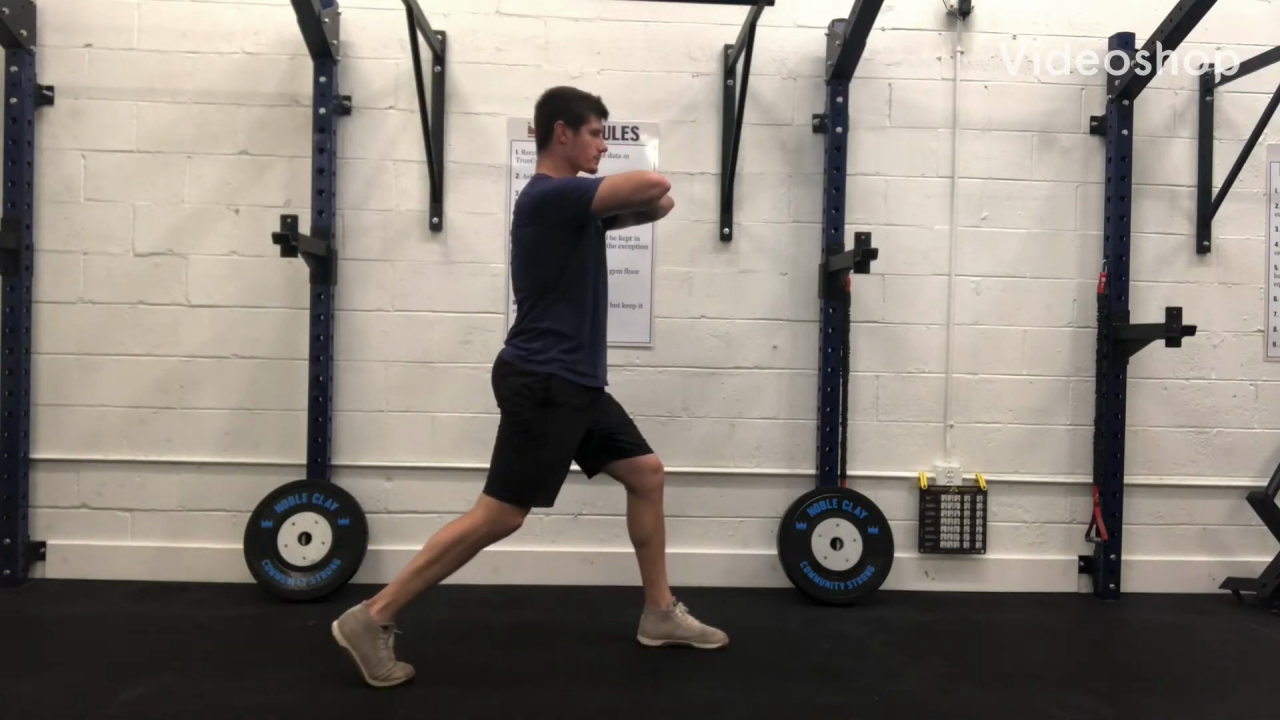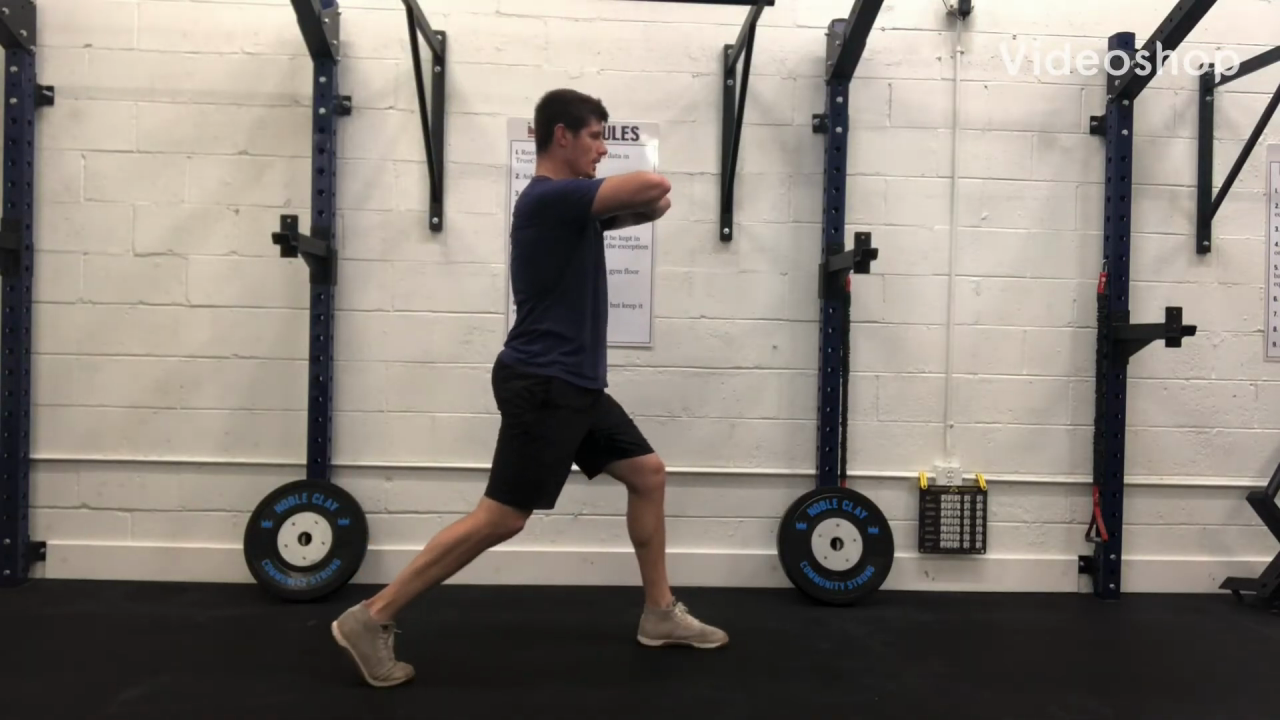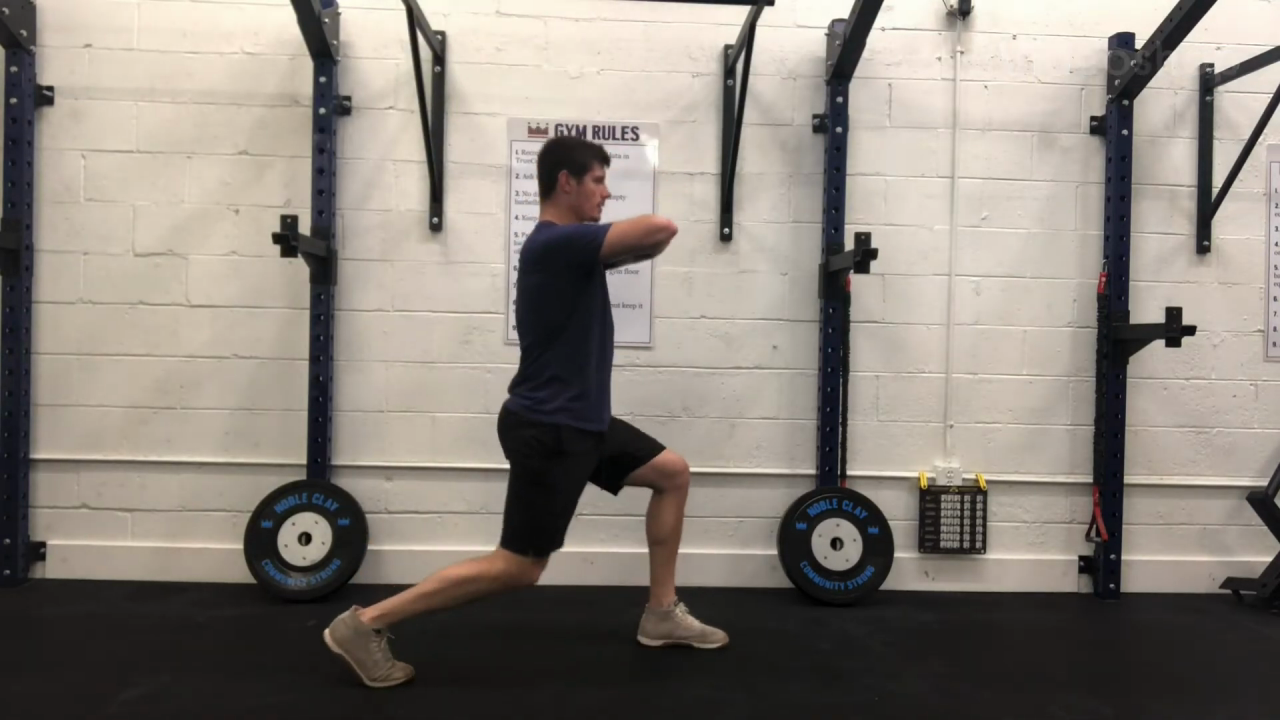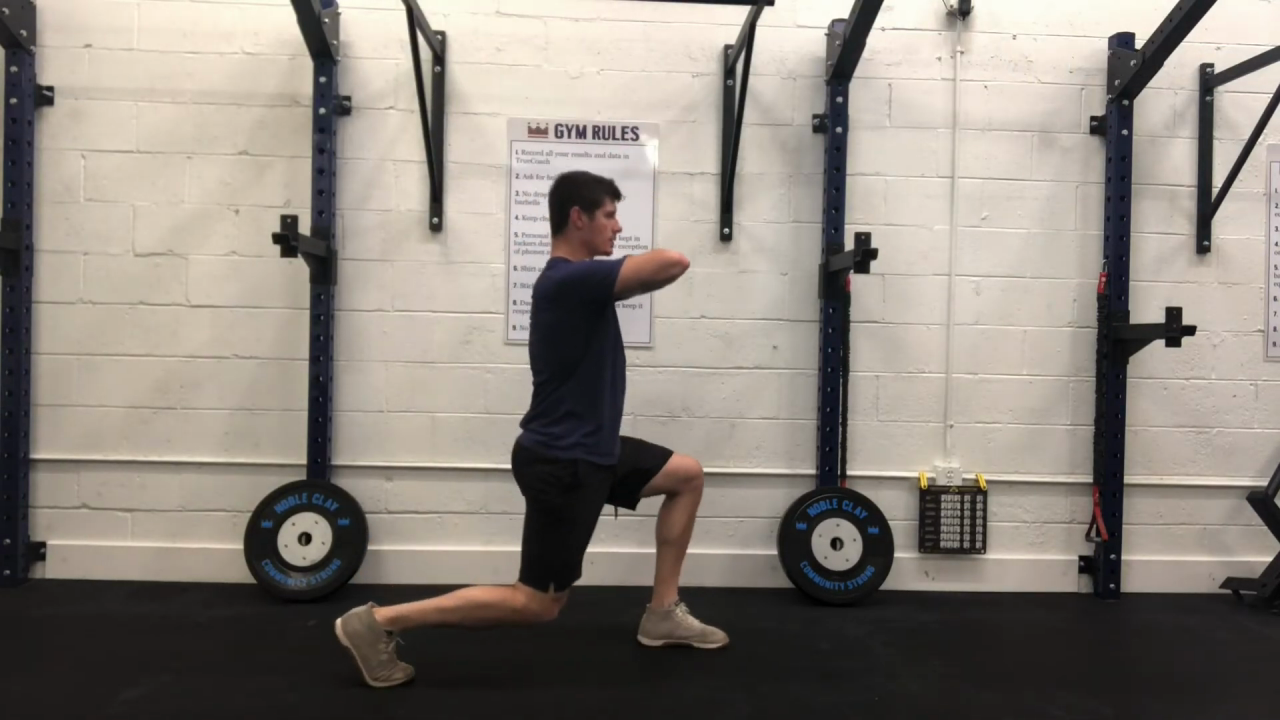
dt=0.5s
person 1, frame 1
left shoulder: (572, 200)
right shoulder: (549, 196)
left elbow: (655, 203)
right elbow: (653, 185)
left wrist: (647, 206)
right wrist: (647, 201)
left hip: (576, 382)
right hip: (542, 382)
left knee: (647, 475)
right knee: (499, 515)
left ankle: (661, 614)
right ankle: (371, 620)
person 1, frame 2
left shoulder: (568, 203)
right shoulder: (550, 198)
left elbow: (650, 205)
right elbow: (653, 186)
left wrist: (646, 204)
right wrist: (647, 198)
left hip: (574, 383)
right hip: (542, 384)
left knee: (649, 475)
right knee: (500, 518)
left ankle: (661, 613)
right ankle: (371, 619)
person 1, frame 3
left shoulder: (568, 245)
right shoulder: (556, 243)
left elbow: (647, 241)
right elbow: (660, 229)
left wrist: (641, 245)
right wrist: (644, 241)
left hip: (579, 421)
right hip: (548, 429)
left knee: (673, 473)
right knee: (518, 567)
left ankle: (662, 613)
right ankle: (365, 623)
person 1, frame 4
left shoulder: (577, 279)
right shoulder: (570, 281)
left elbow: (651, 270)
right elbow: (673, 263)
left wrist: (643, 270)
right wrist: (647, 267)
left hip: (588, 449)
right hip: (563, 463)
left knee: (687, 476)
right knee: (536, 604)
left ankle: (663, 612)
right ankle: (378, 622)
